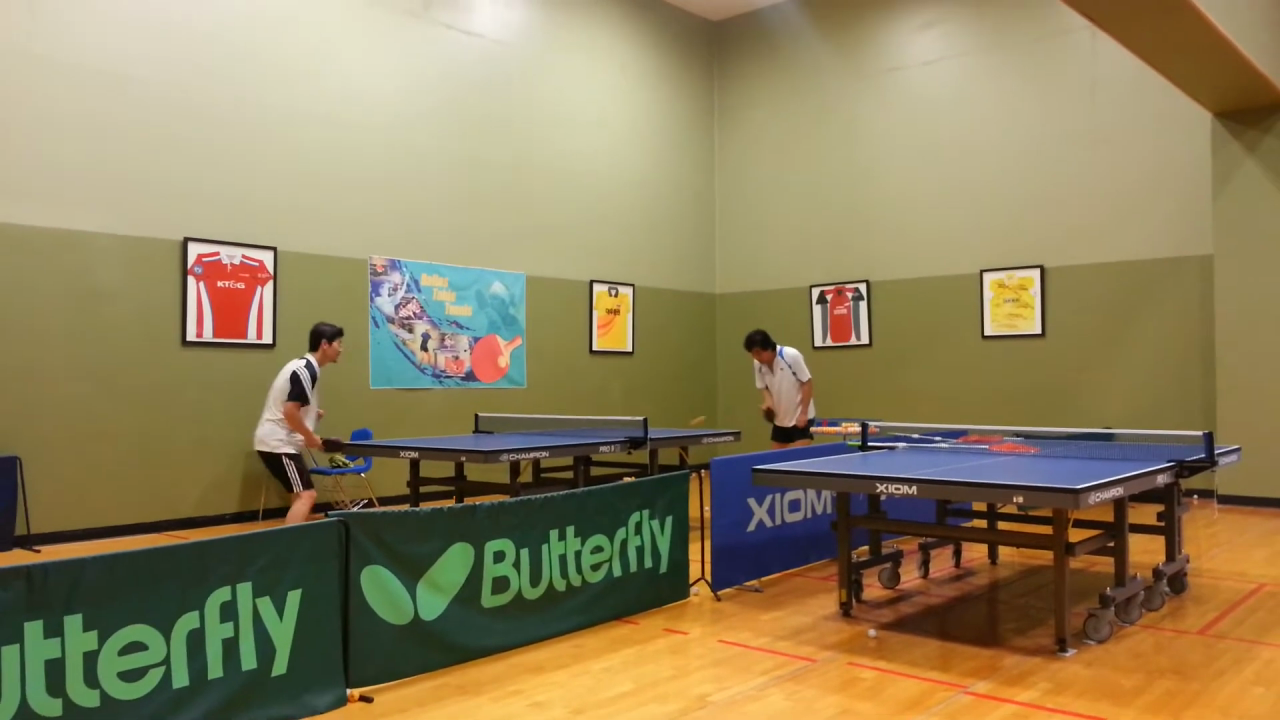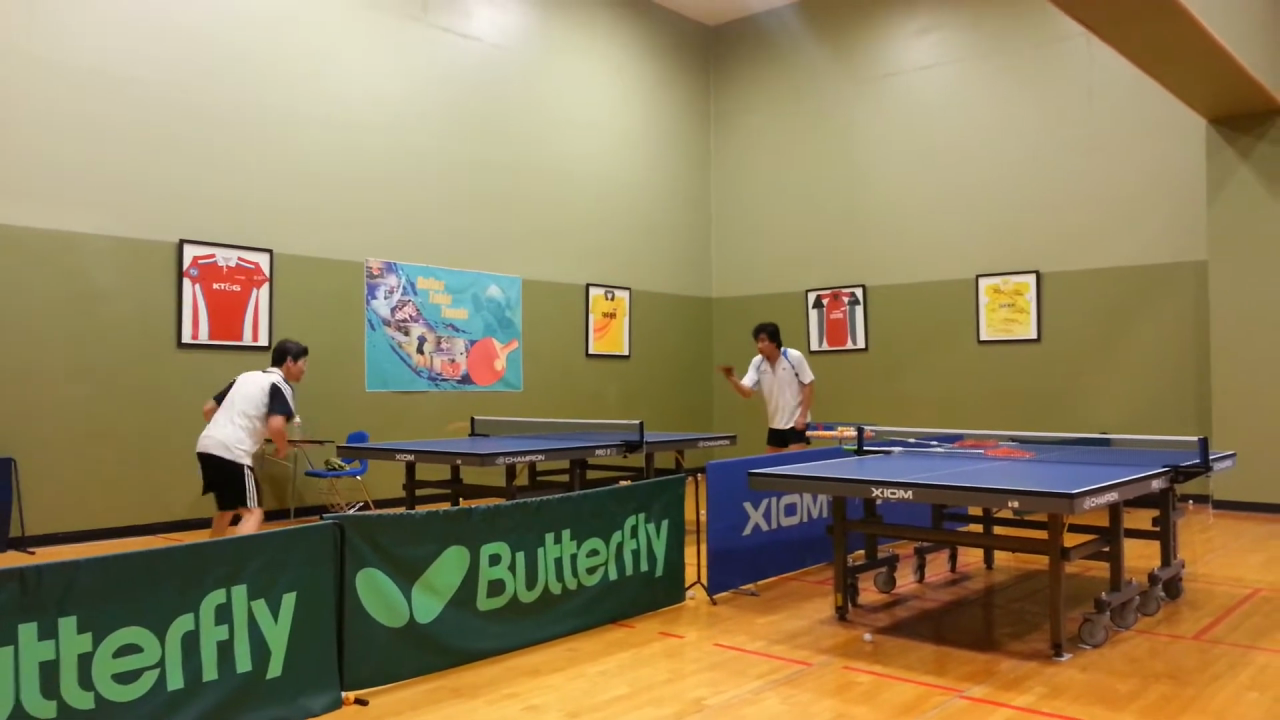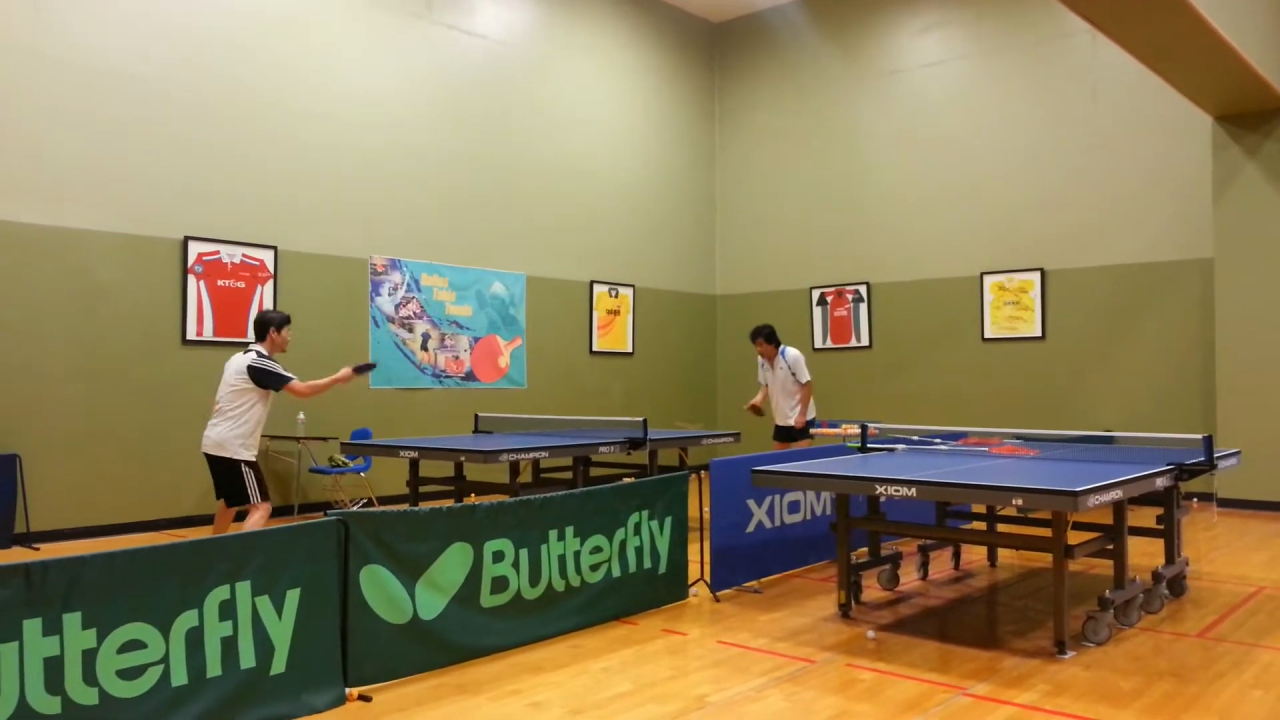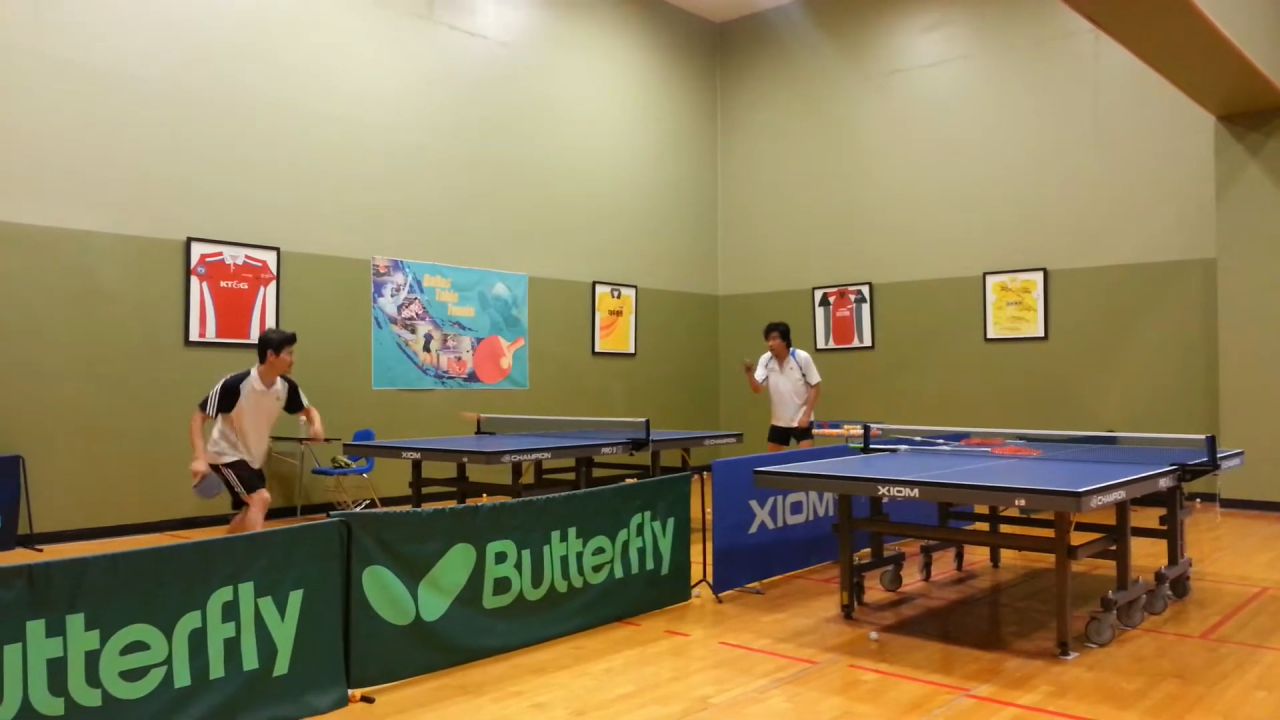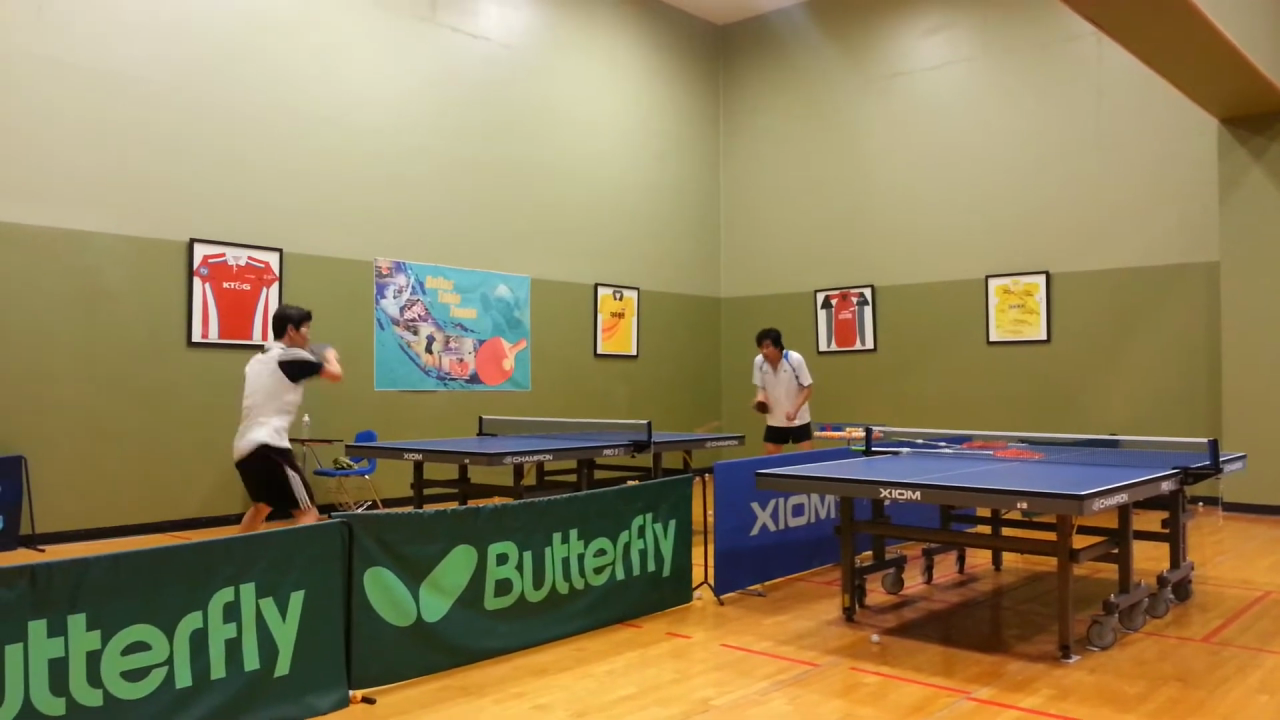
dt=0.5s
person 1, frame 1
left shoulder: (305, 367)
right shoulder: (306, 371)
right elbow: (289, 411)
left wrist: (313, 415)
right wrist: (311, 438)
left hip: (286, 443)
right hip: (278, 444)
left knee: (306, 494)
right knee: (306, 496)
person 1, frame 2
left shoulder: (245, 377)
right shoulder: (281, 387)
left elbow: (208, 410)
right elbow: (276, 427)
right wrist: (281, 447)
left hip: (207, 447)
right hip: (231, 453)
left knee: (229, 505)
right knee: (253, 512)
person 1, frame 3
left shoulder: (237, 360)
right shoulder: (259, 363)
right elbow: (301, 390)
left wrist: (261, 389)
right wrist: (339, 377)
left hip: (214, 444)
right hip: (233, 448)
left knee: (230, 502)
right knee: (260, 509)
person 1, frame 4
left shoulder: (287, 386)
right shoulder: (235, 384)
left elbow: (309, 411)
right elbow: (198, 418)
left wrist: (316, 426)
right wrist: (200, 458)
left hip: (253, 459)
right hip: (226, 455)
left knee: (250, 512)
right knee: (260, 500)
person 1, frame 5
left shoulder: (258, 360)
right shoulder: (290, 357)
right elbow: (335, 374)
right wrist: (331, 356)
left hip: (246, 449)
right hip: (269, 448)
left knee: (262, 506)
right knee: (308, 514)
